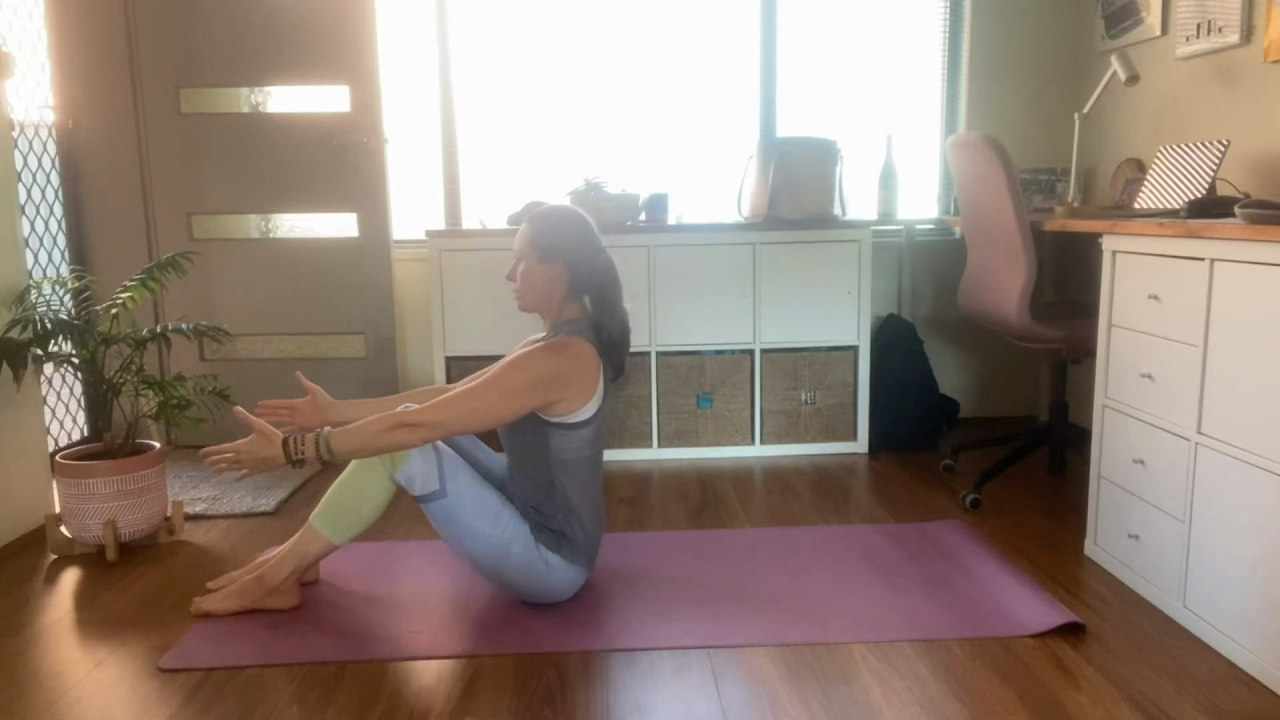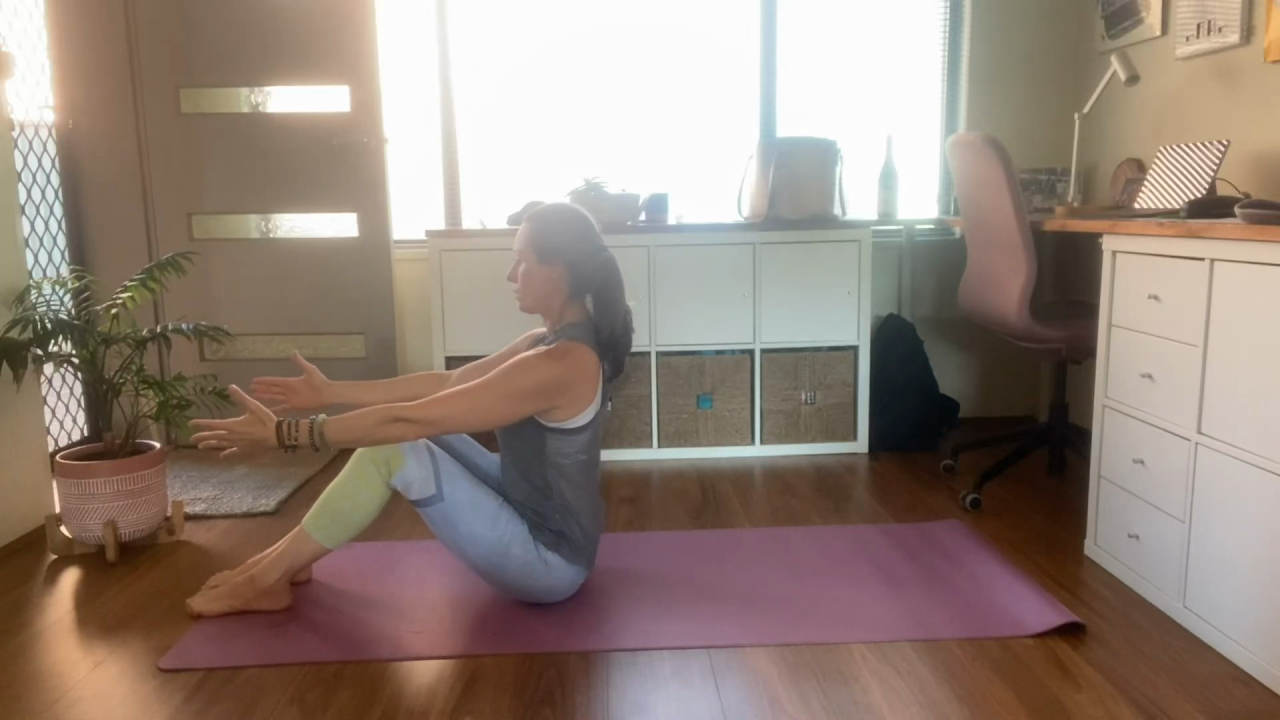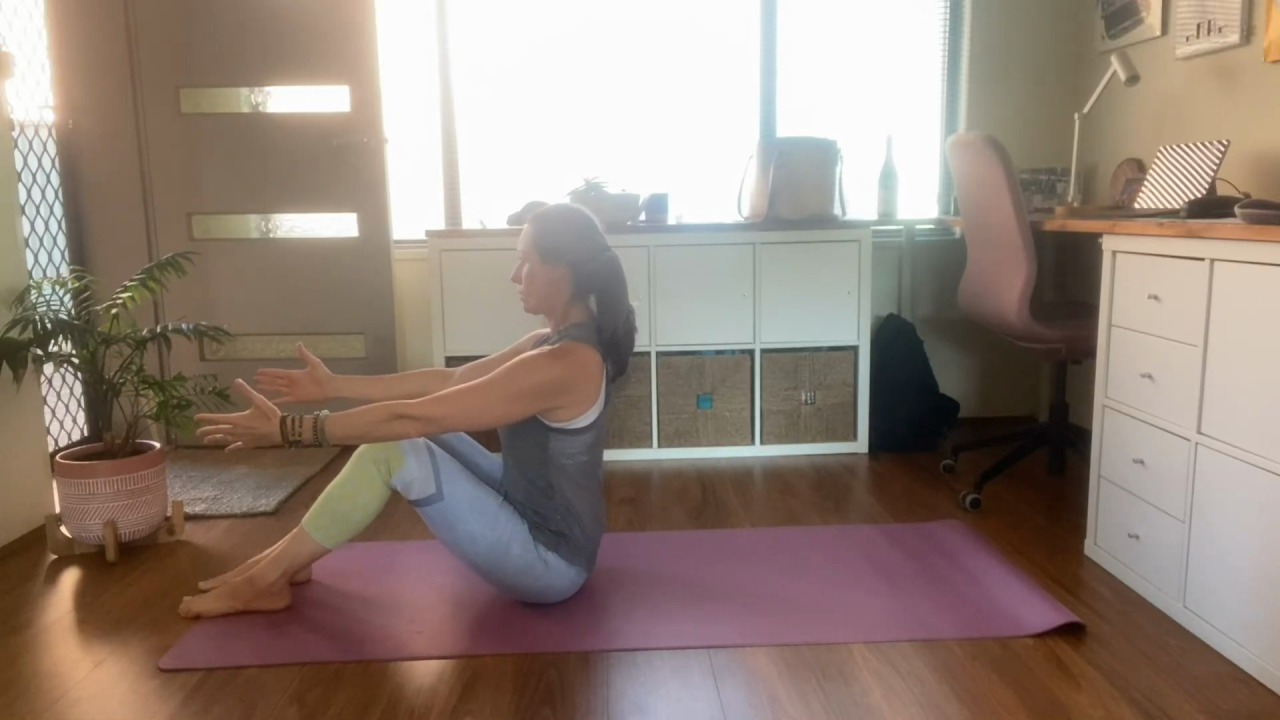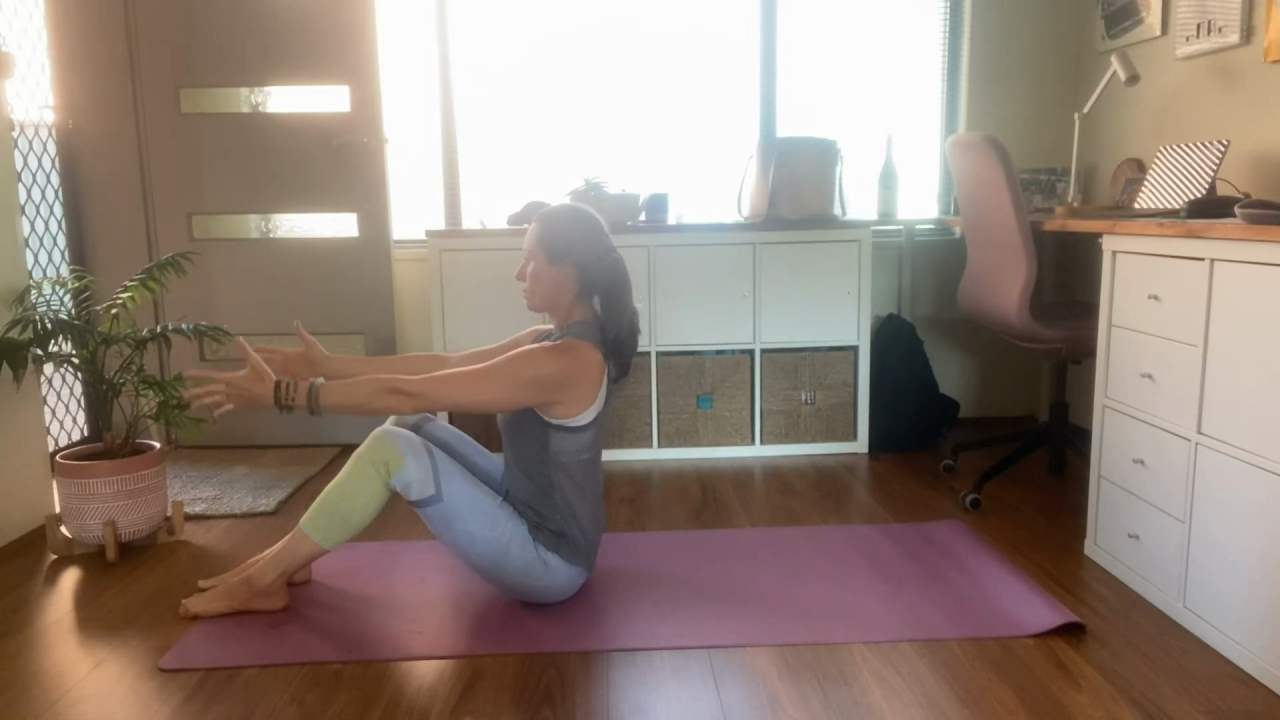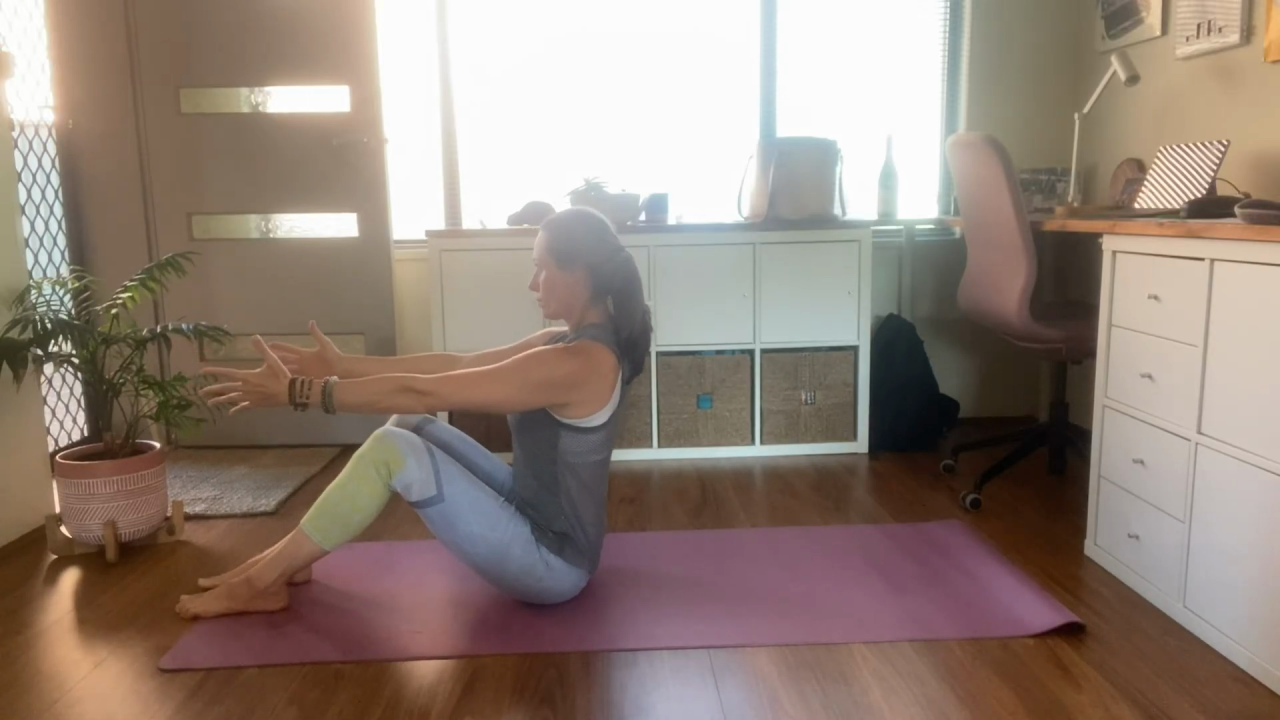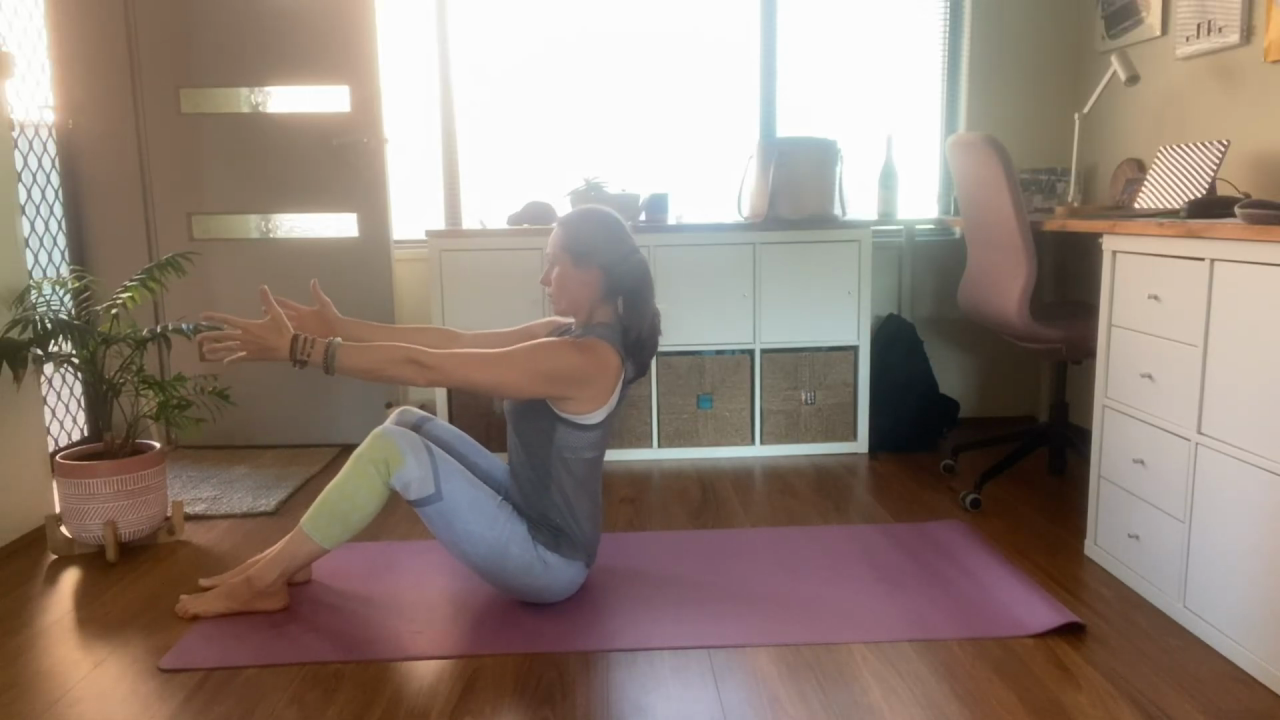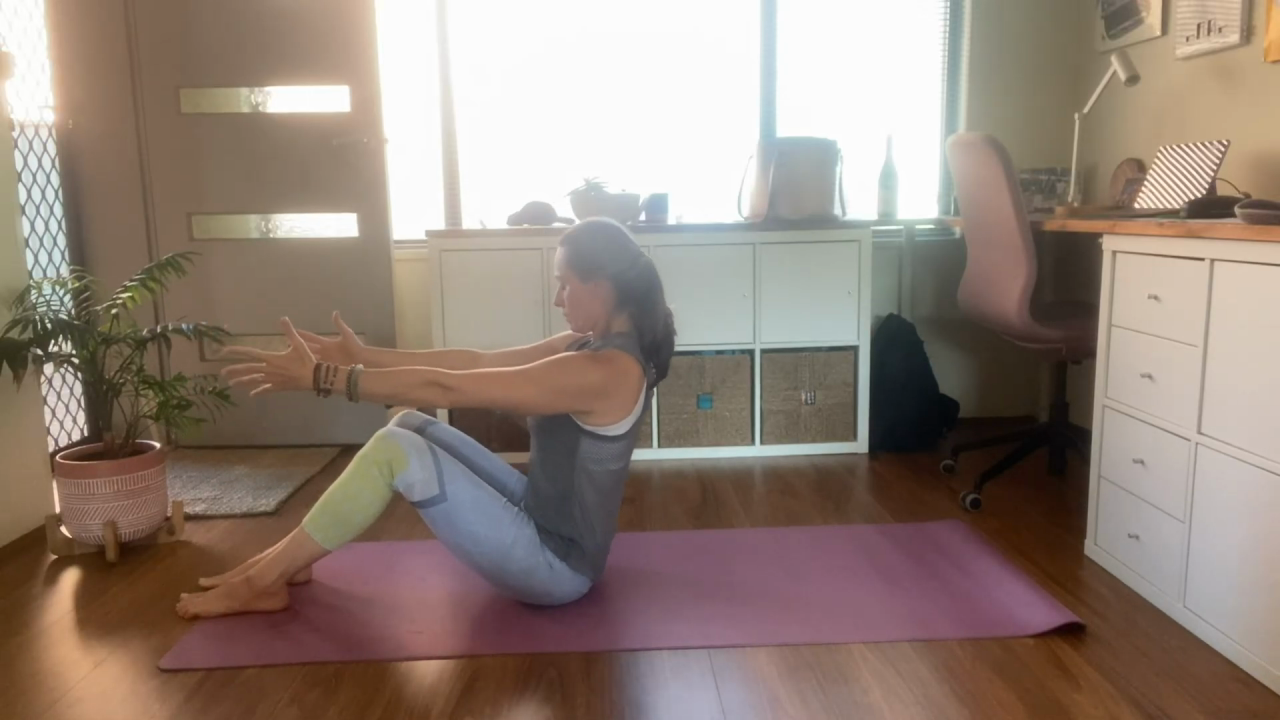
dt=0.5s
person 1, frame 1
left shoulder: (558, 360)
right shoulder: (560, 346)
left elbow: (414, 424)
right elbow: (450, 397)
left wrist: (290, 448)
right wrist: (336, 411)
left hip: (550, 562)
right hip: (538, 520)
left knee: (400, 446)
right knee: (419, 428)
left ankle: (275, 578)
right ankle: (293, 559)
person 1, frame 2
left shoulder: (558, 365)
right shoulder: (557, 344)
left elbow: (407, 417)
right elbow: (448, 384)
left wrist: (282, 433)
right wrist: (331, 391)
left hip: (548, 561)
right hip: (535, 519)
left knee: (392, 449)
right knee: (416, 431)
left ankle: (265, 581)
right ankle: (285, 557)
person 1, frame 3
left shoulder: (562, 365)
right shoulder: (559, 344)
left elbow: (412, 416)
right elbow: (450, 381)
left wrist: (287, 429)
right wrist: (334, 385)
left hip: (549, 560)
right hip: (535, 518)
left knee: (392, 449)
right knee: (407, 435)
left ankle: (265, 581)
right ankle: (284, 559)
person 1, frame 4
left shoulder: (563, 361)
right shoulder: (562, 341)
left elbow: (410, 393)
right elbow: (447, 367)
left wrist: (280, 392)
right wrist: (329, 367)
left hip: (549, 560)
right hip: (536, 520)
left knee: (391, 449)
right knee: (408, 427)
left ankle: (262, 582)
right ankle: (284, 560)
person 1, frame 5
left shoulder: (577, 364)
right shoulder: (574, 344)
left elbow: (424, 392)
right elbow: (456, 365)
left wrist: (296, 391)
right wrist: (341, 364)
left hip: (551, 562)
right hip: (537, 518)
left knee: (391, 451)
right knee: (409, 428)
left ankle: (262, 583)
right ankle: (284, 561)
person 1, frame 6
left shoulder: (580, 359)
right shoulder: (576, 335)
left elbow: (425, 367)
right elbow: (455, 343)
left wrist: (297, 348)
right wrist: (340, 328)
left hip: (548, 560)
right hip: (536, 521)
left knee: (390, 450)
right knee: (407, 423)
left ankle: (261, 582)
right ankle: (284, 559)
person 1, frame 7
left shoulder: (603, 372)
right shoulder: (596, 347)
left elbow: (447, 388)
right elbow: (478, 364)
left wrist: (321, 378)
right wrist: (365, 357)
left hip: (556, 563)
right hip: (545, 521)
left knee: (394, 452)
right knee: (410, 427)
left ankle: (261, 583)
right ankle: (282, 561)
